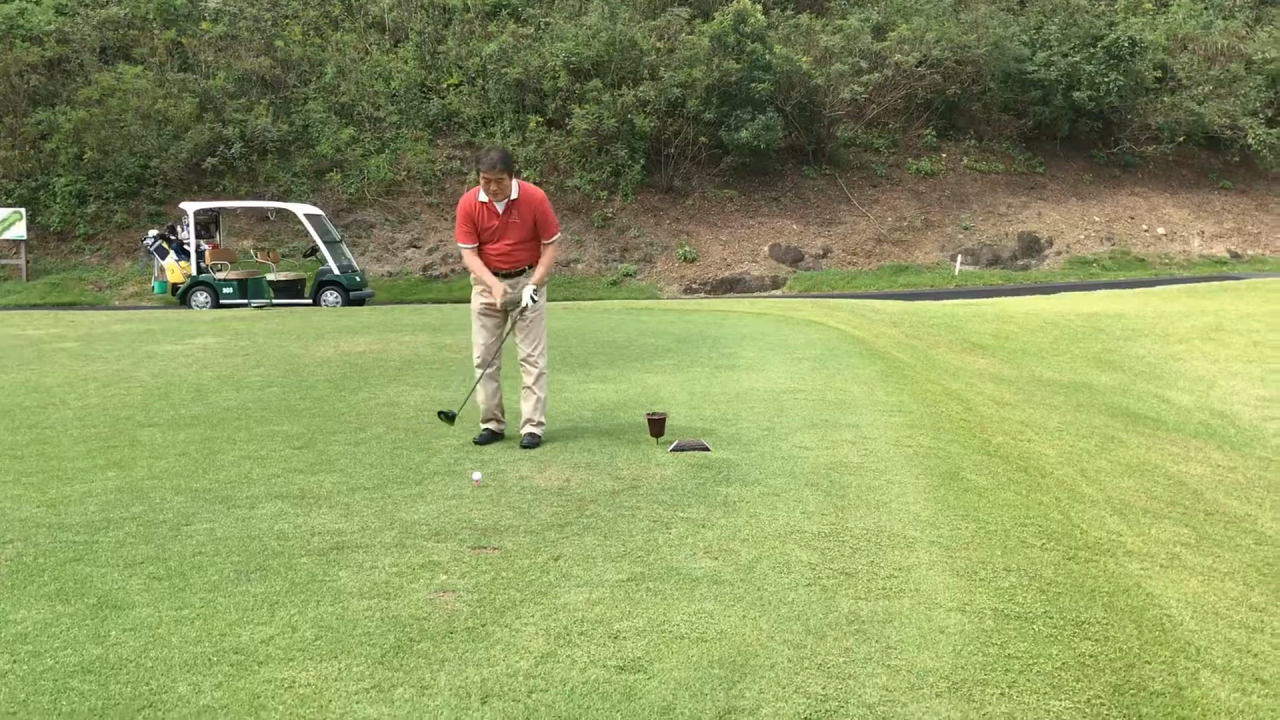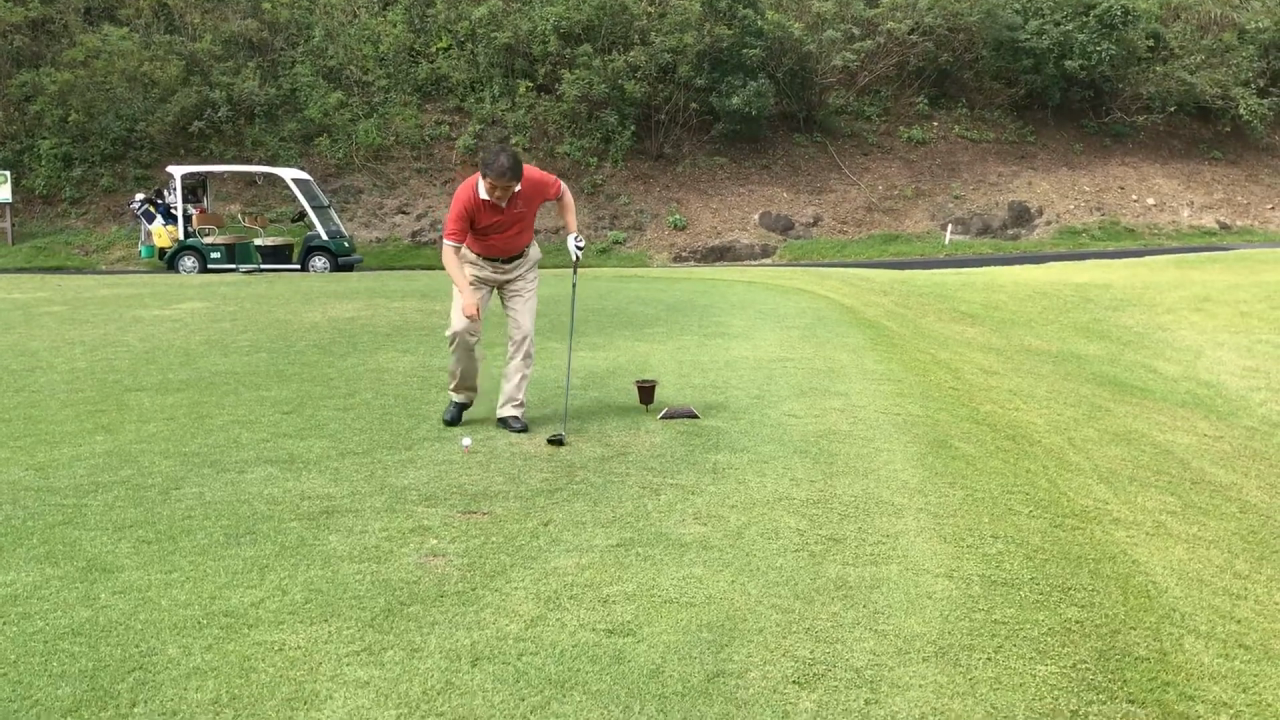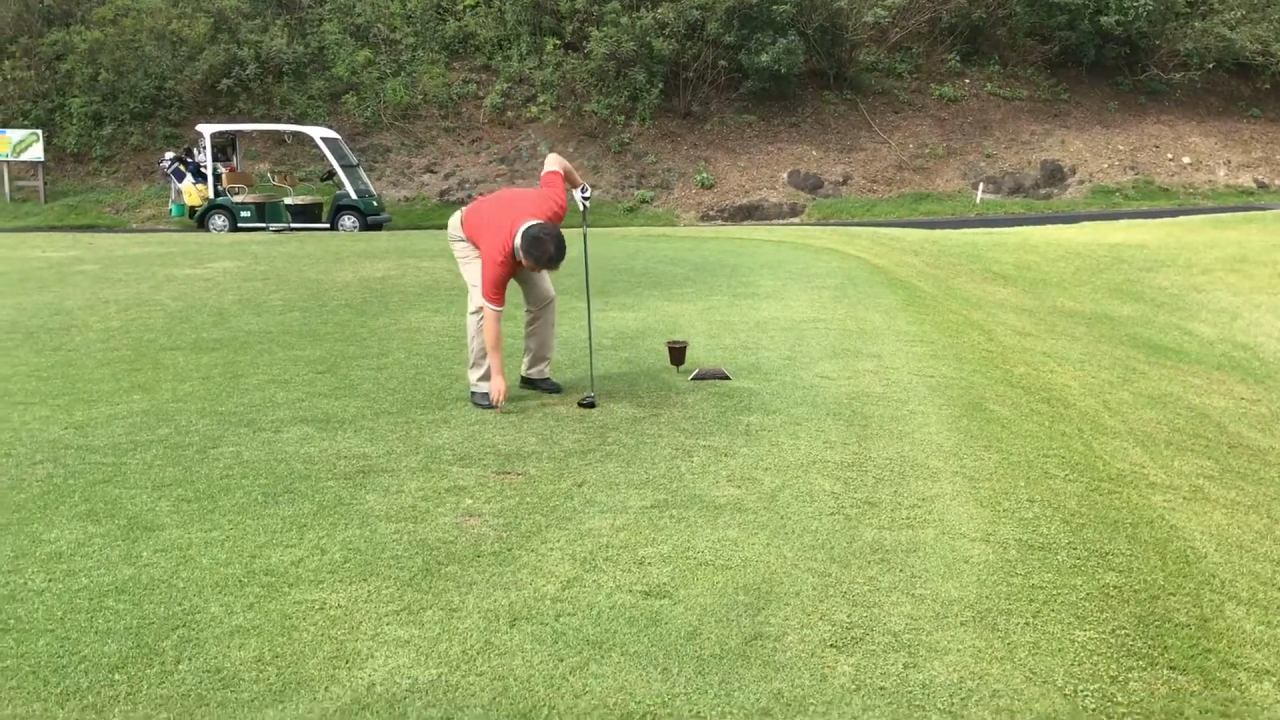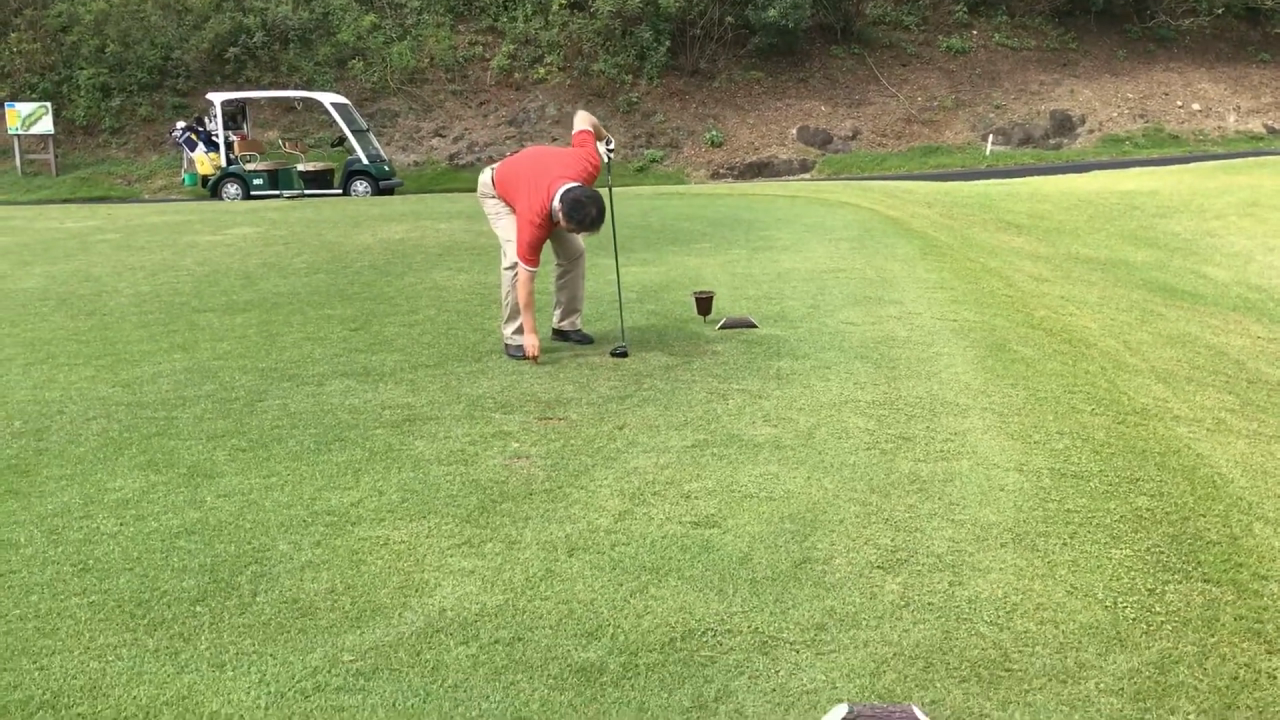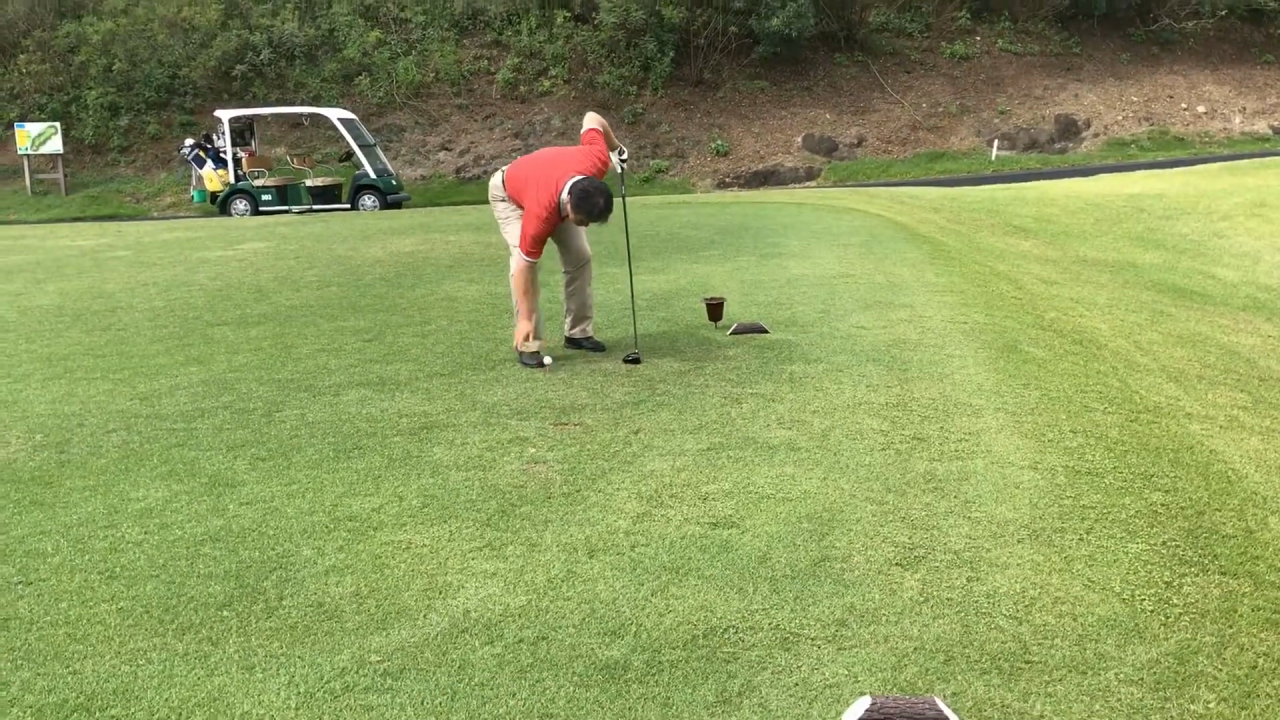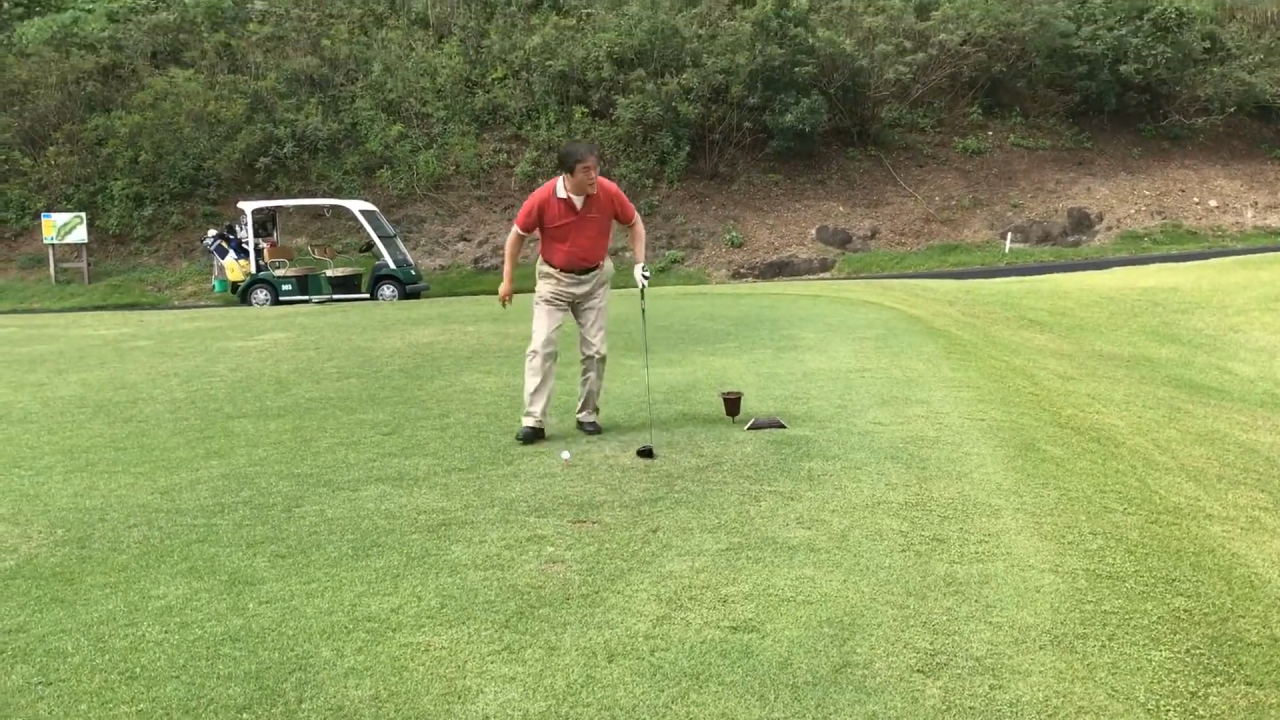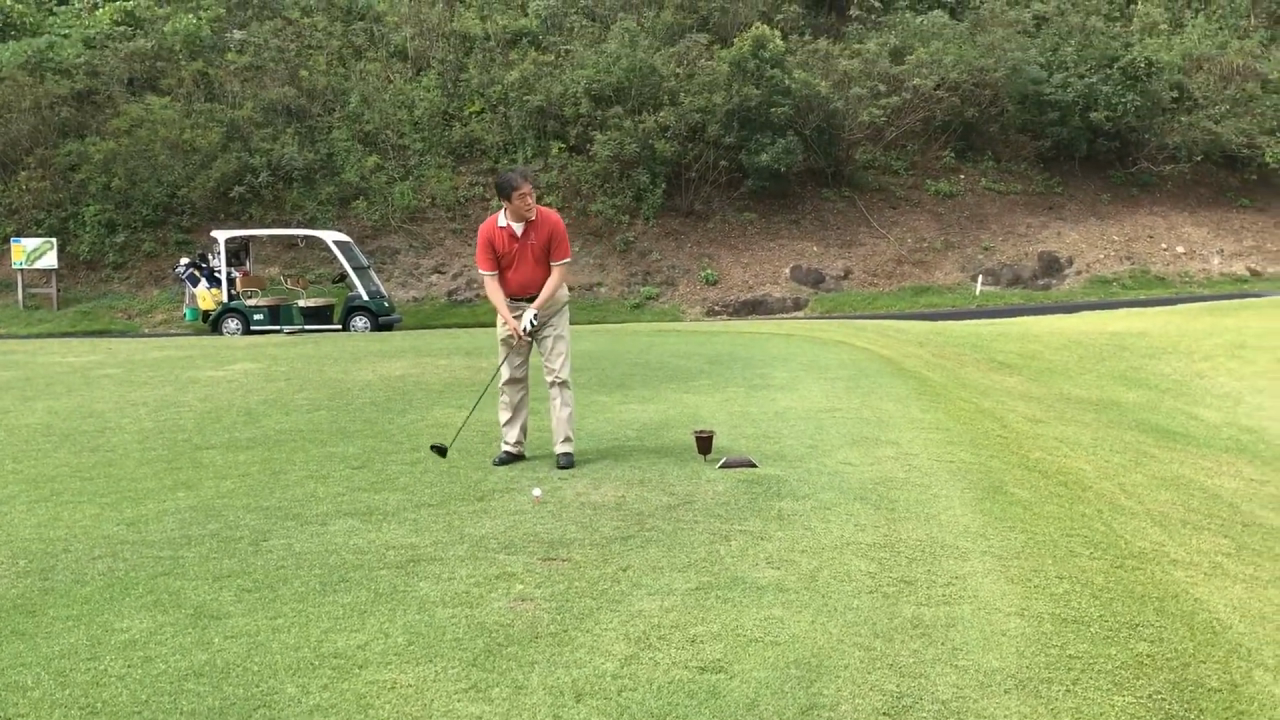
dt=0.7s
person 1, frame 1
left shoulder: (535, 198)
right shoulder: (468, 204)
left elbow: (550, 246)
right elbow: (468, 254)
left wrist: (532, 285)
right wrist: (493, 284)
left hip: (527, 280)
right hip: (487, 283)
left knee: (531, 356)
right knee: (484, 355)
left ankle: (533, 426)
right ankle: (492, 423)
person 1, frame 2
left shoulder: (534, 181)
right shoulder: (466, 195)
left elbow: (562, 192)
right elbow: (449, 251)
left wrist: (572, 232)
right wrist: (466, 293)
left hip: (522, 265)
right hip: (477, 263)
left knee: (521, 333)
right knee: (461, 329)
left ankle: (511, 409)
right ankle: (461, 394)
person 1, frame 3
left shoulder: (555, 206)
right shoulder: (498, 257)
left elbow: (554, 160)
right elbow: (491, 318)
left wrist: (579, 185)
right wrist: (498, 376)
left hip: (513, 226)
right hip: (467, 234)
left knee: (544, 297)
right knee: (480, 303)
left ankle: (535, 373)
right ankle: (481, 384)
person 1, frame 4
left shoulder: (589, 166)
right shoulder: (535, 218)
left elbow: (582, 117)
right elbow: (526, 277)
left wrist: (605, 139)
right wrist: (531, 334)
left hip: (540, 179)
right hip: (497, 190)
left knee: (574, 251)
right knee: (515, 259)
left ankle: (566, 325)
right ankle: (514, 337)
person 1, frame 5
left shoulder: (597, 163)
right shoulder: (543, 212)
left elbow: (592, 118)
right elbow: (524, 265)
left wrist: (615, 147)
right wrist: (524, 319)
left hip: (549, 181)
right hip: (508, 195)
left knee: (580, 257)
right knee: (523, 262)
left ankle: (578, 332)
right ankle: (527, 345)
person 1, frame 6
left shoulder: (610, 193)
right shoulder: (542, 198)
left elbow: (635, 223)
right elbow: (517, 234)
left wrist: (639, 263)
right wrist: (508, 280)
left hip: (594, 279)
right hip: (553, 279)
left knee: (595, 351)
right knee: (542, 347)
left ankle: (587, 415)
right ankle: (533, 420)
person 1, frame 7
left shoulder: (552, 222)
right shoulder: (488, 230)
left elbow: (559, 272)
right elbow: (491, 280)
left wrist: (535, 310)
right wrist: (509, 318)
left hip: (549, 306)
right hip: (511, 307)
left knee: (558, 375)
right knee: (512, 378)
left ankle: (563, 446)
right ankle: (512, 445)
